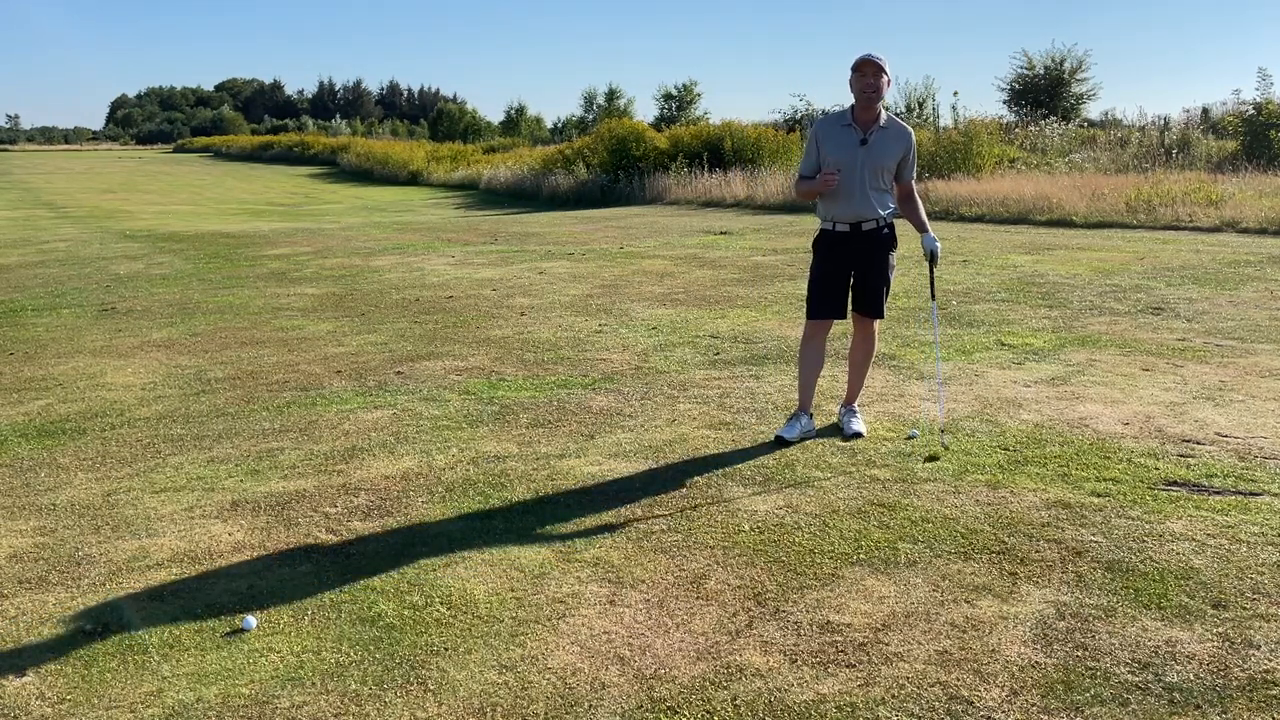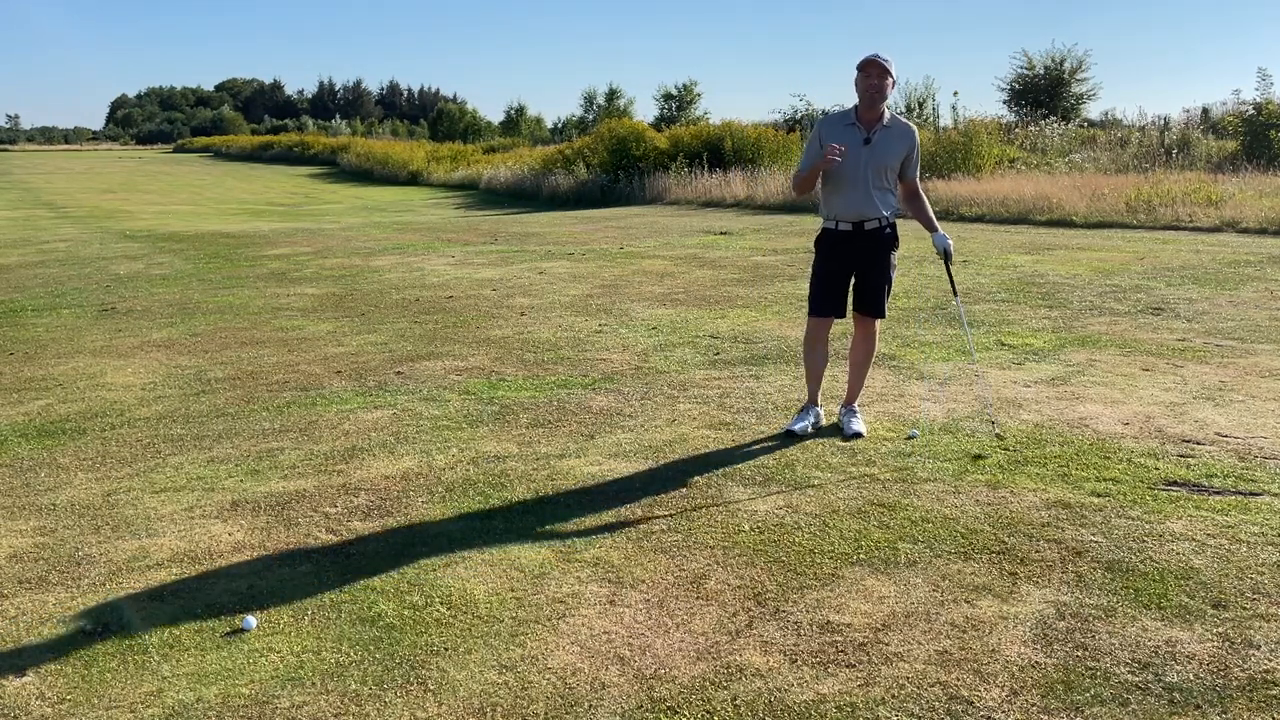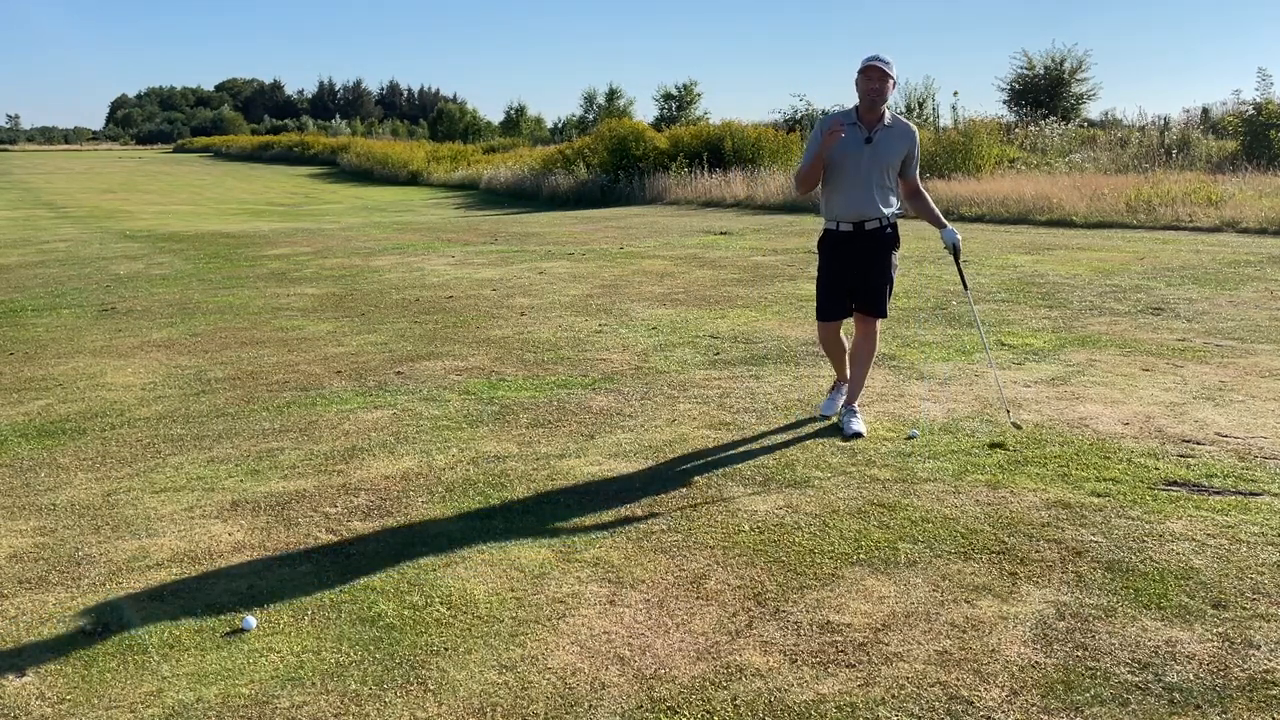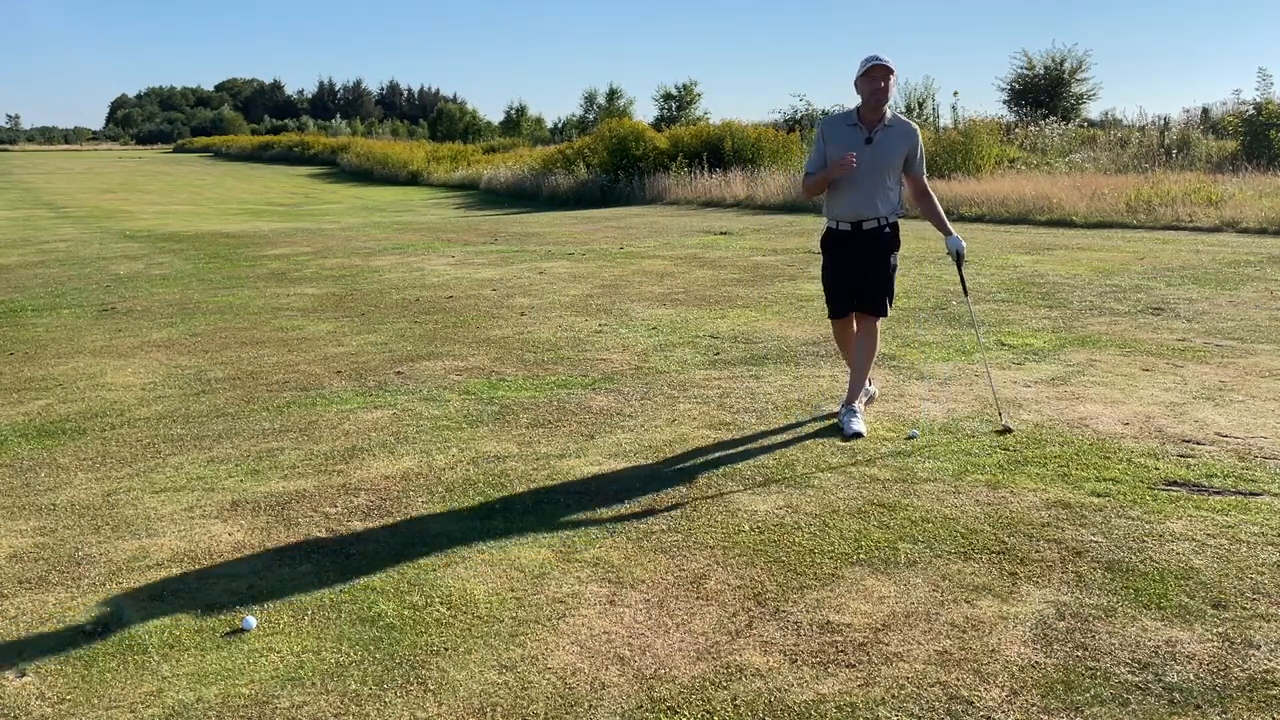
dt=0.3s
person 1, frame 1
left shoulder: (901, 135)
right shoulder: (823, 128)
left elbow: (907, 194)
right elbow: (800, 187)
left wrist: (926, 232)
right wrist: (818, 185)
left hip: (877, 238)
right hip: (833, 237)
left knee: (866, 324)
right knee: (816, 326)
left ankle: (850, 407)
right ankle: (803, 415)
person 1, frame 2
left shoulder: (905, 133)
right shoulder: (827, 127)
left elbow: (911, 191)
right elbow: (799, 186)
left wrist: (935, 231)
right wrist: (818, 165)
left hip: (878, 238)
right hip: (835, 236)
left knee: (867, 324)
right knee: (818, 323)
left ankle: (850, 407)
right ankle: (812, 407)
person 1, frame 3
left shoulder: (905, 133)
right shoulder: (828, 126)
left elbow: (912, 190)
right elbow: (802, 185)
left wrist: (944, 227)
right wrist: (824, 151)
left hip: (879, 237)
right hip: (837, 237)
left knee: (868, 323)
right knee: (828, 324)
left ankle: (851, 406)
right ankle: (842, 380)
person 1, frame 4
left shoulder: (907, 132)
right shoulder: (830, 127)
left elbow: (920, 190)
right elbow: (808, 188)
left wrist: (948, 233)
right wrist: (832, 172)
left hip: (880, 237)
right hip: (839, 236)
left knee: (869, 321)
right knee: (841, 320)
left ankle: (851, 406)
right ankle: (862, 384)
